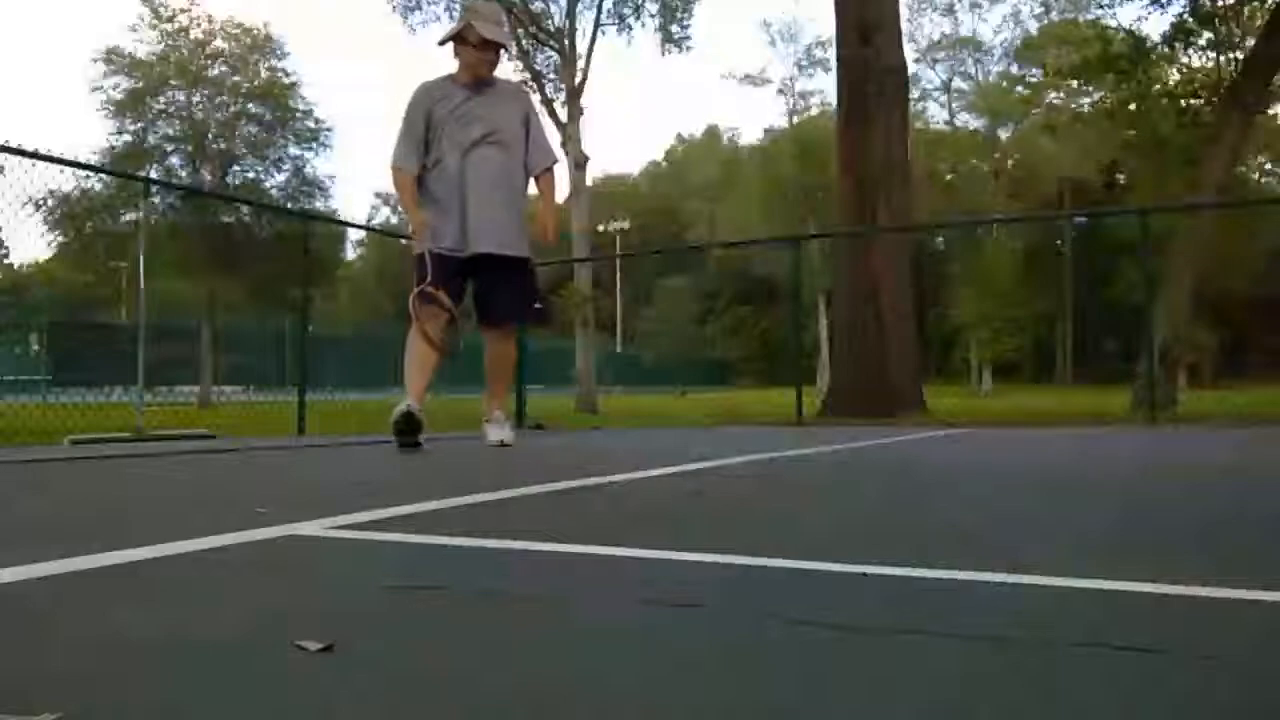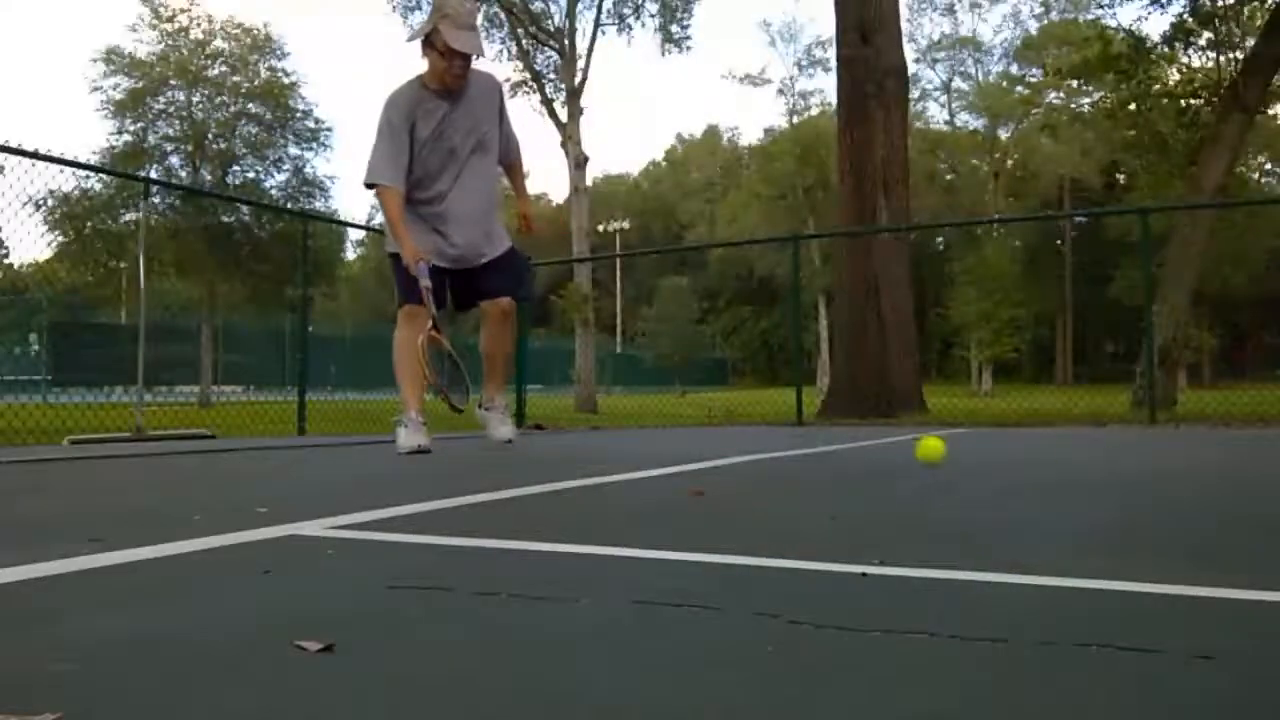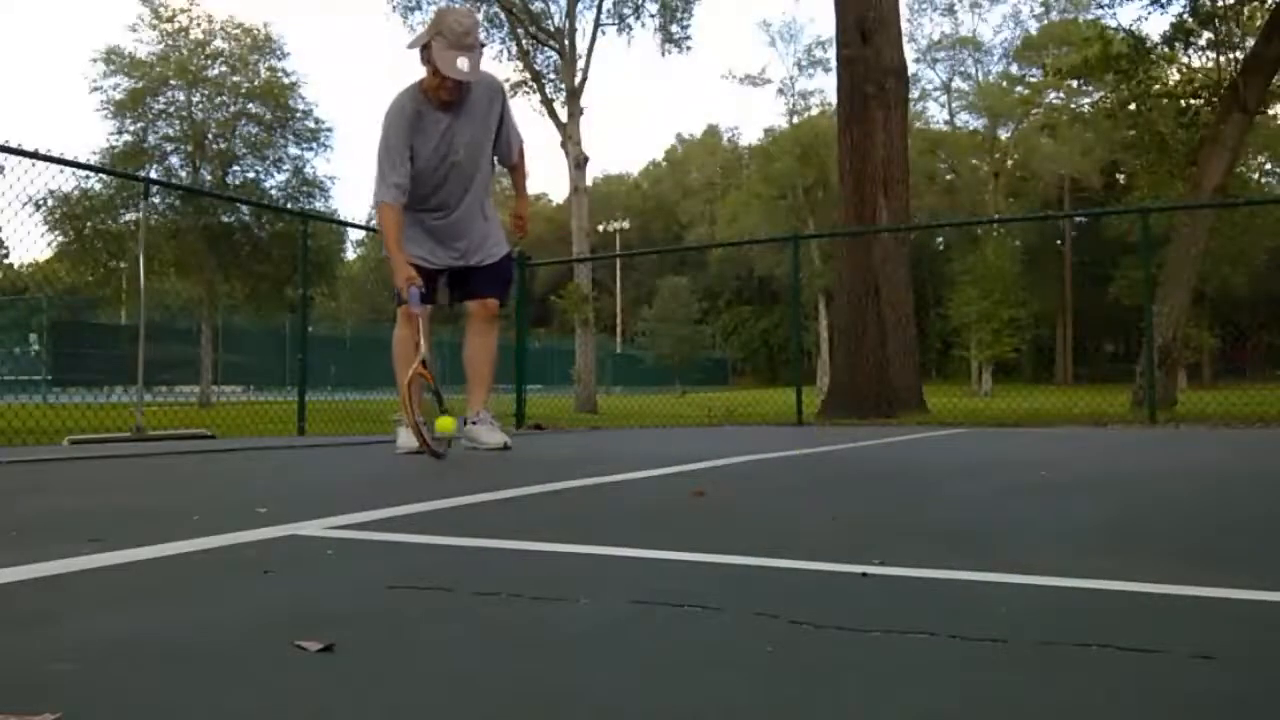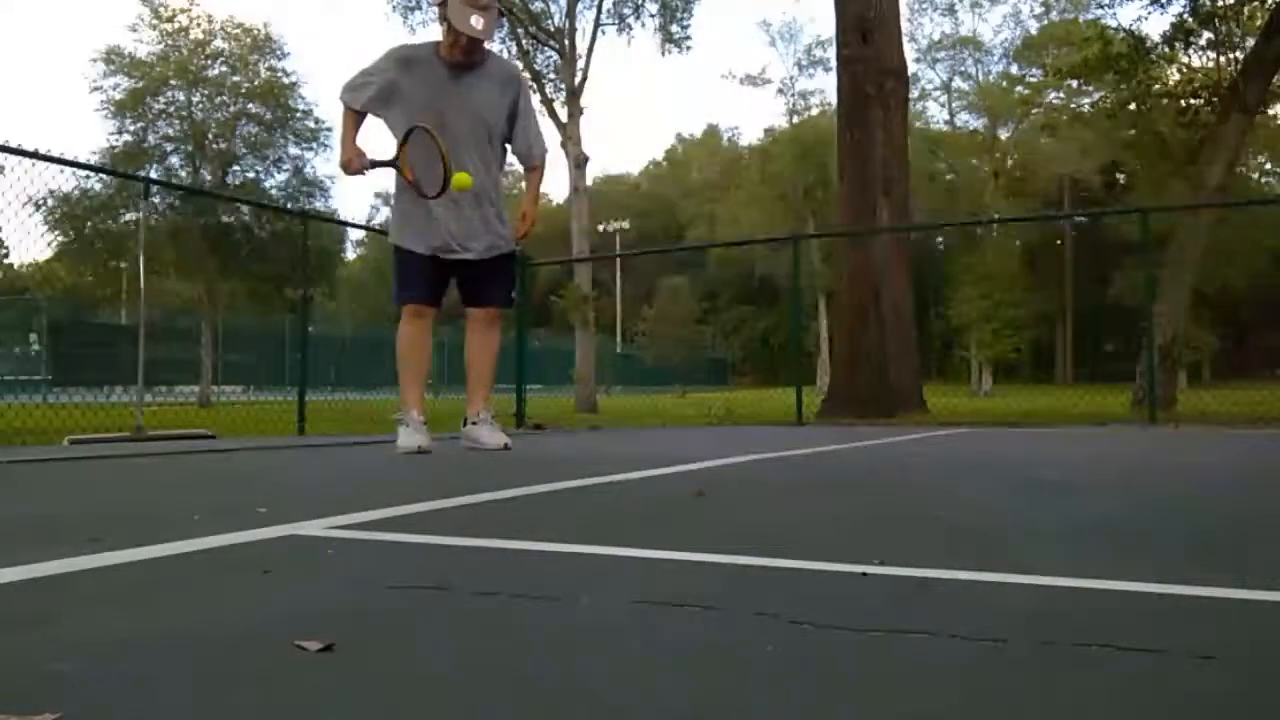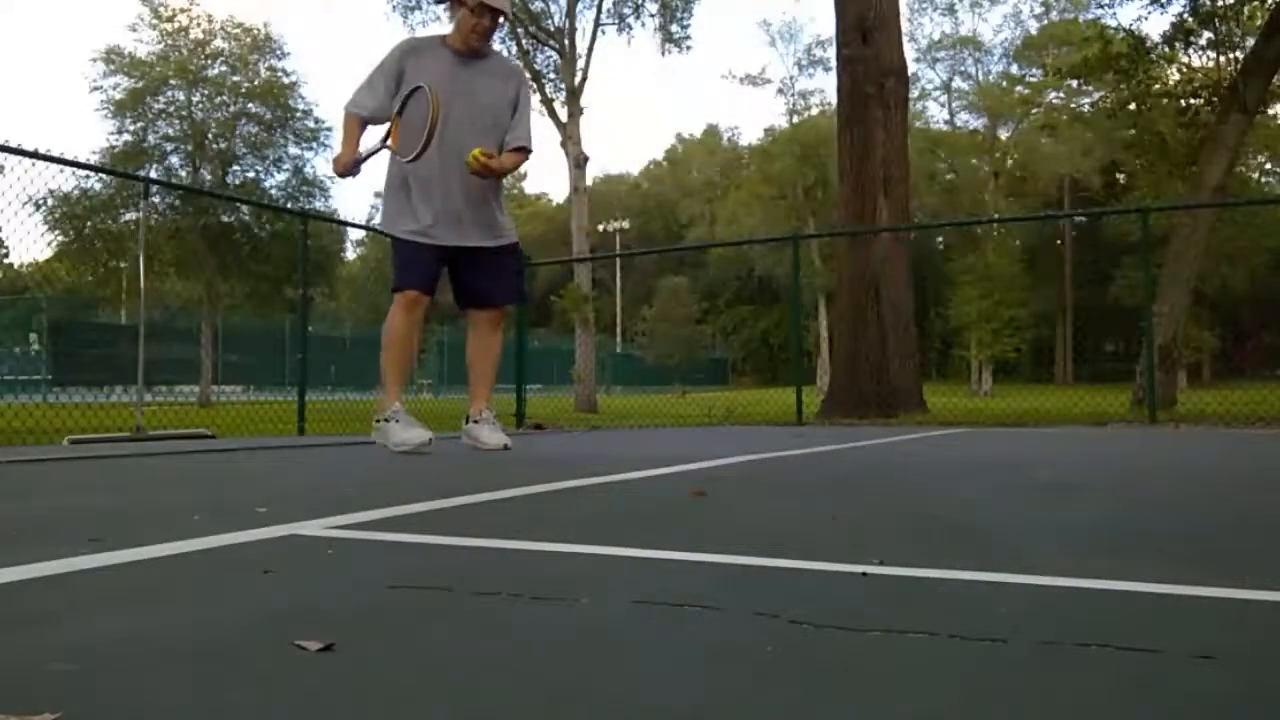
dt=0.3s
person 1, frame 1
left shoulder: (517, 98)
right shoulder: (428, 97)
left elbow: (541, 161)
right elbow: (404, 164)
left wrist: (546, 206)
right wrist: (411, 210)
left hip: (504, 237)
right hip: (441, 236)
left knee: (503, 327)
right knee: (430, 313)
left ankle: (495, 414)
right ankle: (411, 406)
person 1, frame 2
left shoulder: (489, 88)
right shoulder: (403, 104)
left elbow: (507, 149)
right elbow: (388, 180)
left wrist: (522, 198)
right wrist: (405, 238)
left hip: (483, 233)
right hip: (421, 234)
left knee: (502, 307)
right knee: (413, 313)
left ankle: (493, 401)
right ankle: (411, 419)
person 1, frame 3
left shoulder: (491, 92)
right shoulder: (404, 113)
left elbow: (509, 149)
right elbow: (388, 197)
left wrist: (521, 199)
right wrist: (396, 260)
left hip: (478, 233)
right hip: (418, 234)
left knee: (485, 311)
right knee: (412, 313)
left ankle: (477, 417)
right ankle: (411, 421)
person 1, frame 4
left shoulder: (507, 77)
right shoulder: (404, 64)
left elbow: (532, 150)
right elbow: (354, 95)
left wrist: (530, 199)
right wrist: (349, 145)
left hip: (486, 226)
right hip: (420, 221)
left knee: (486, 314)
right knee: (416, 311)
left ankle: (477, 417)
right ankle: (412, 417)
person 1, frame 5
left shoulder: (510, 76)
right shoulder: (411, 55)
left elbow: (518, 146)
right elbow: (361, 108)
left wrist: (498, 166)
right wrist: (348, 150)
left hip: (484, 221)
right hip: (418, 213)
left knee: (489, 313)
right knee: (409, 298)
left ankle: (479, 416)
right ankle: (390, 412)
